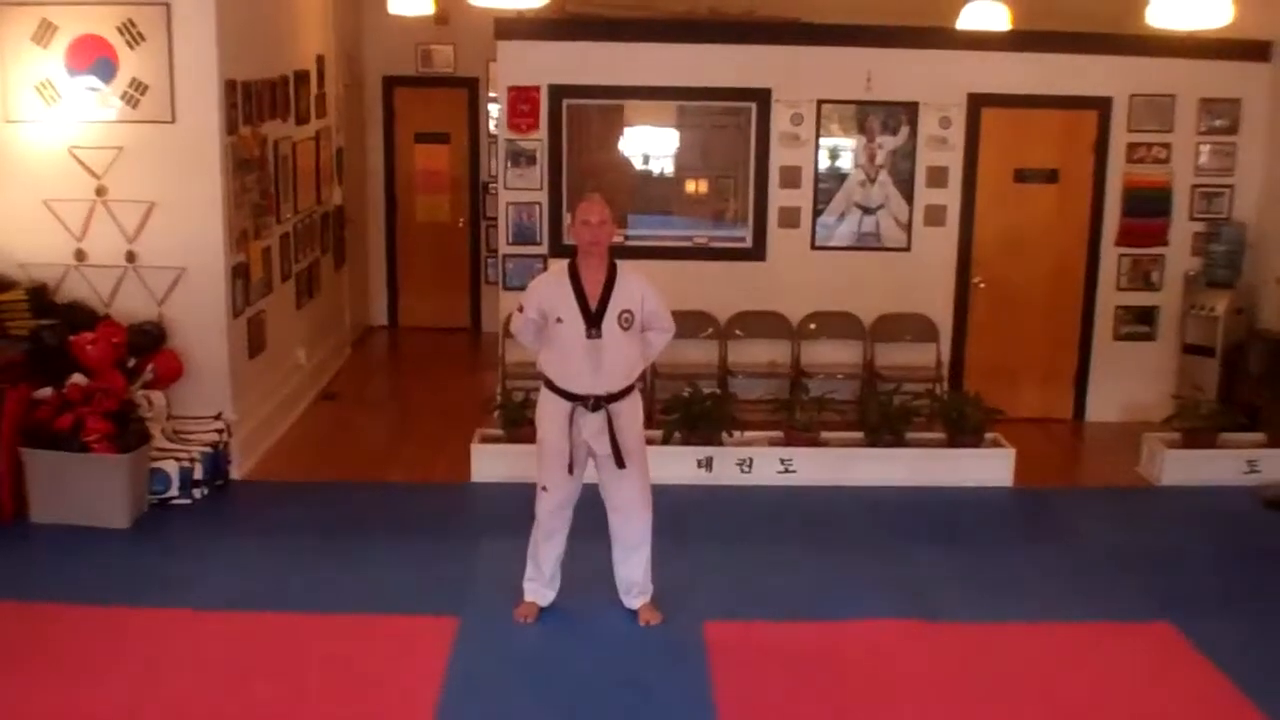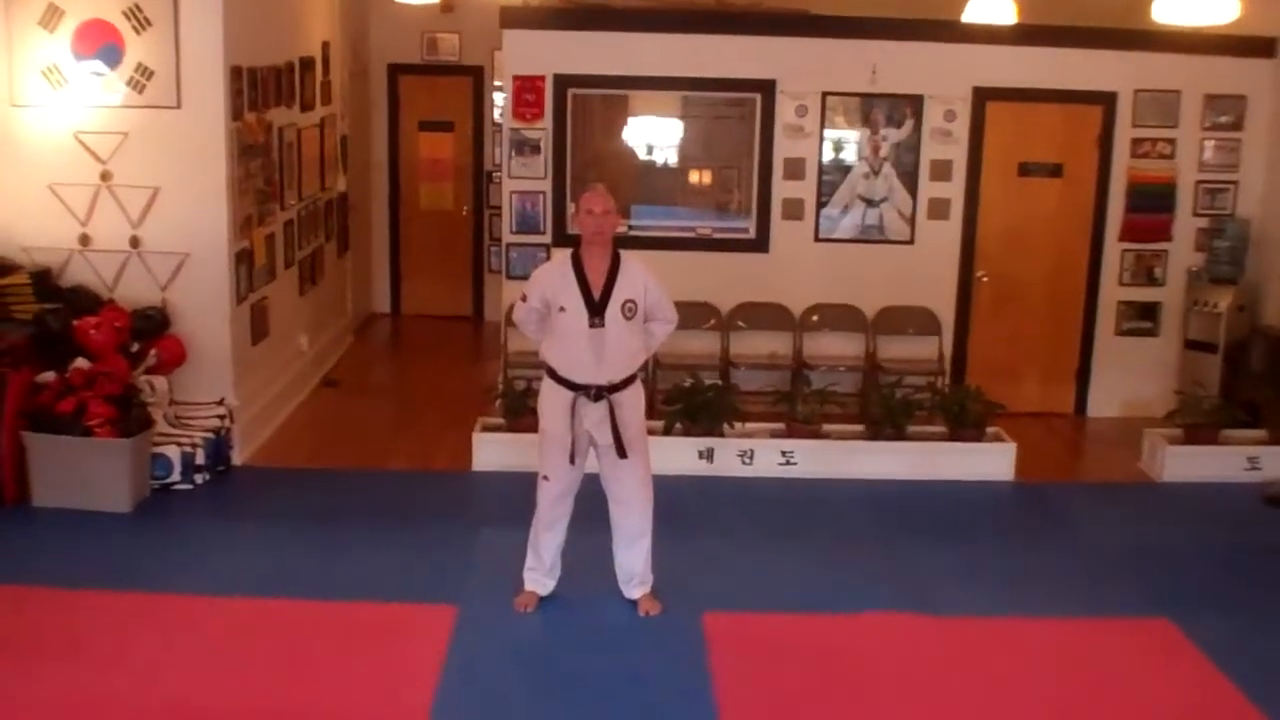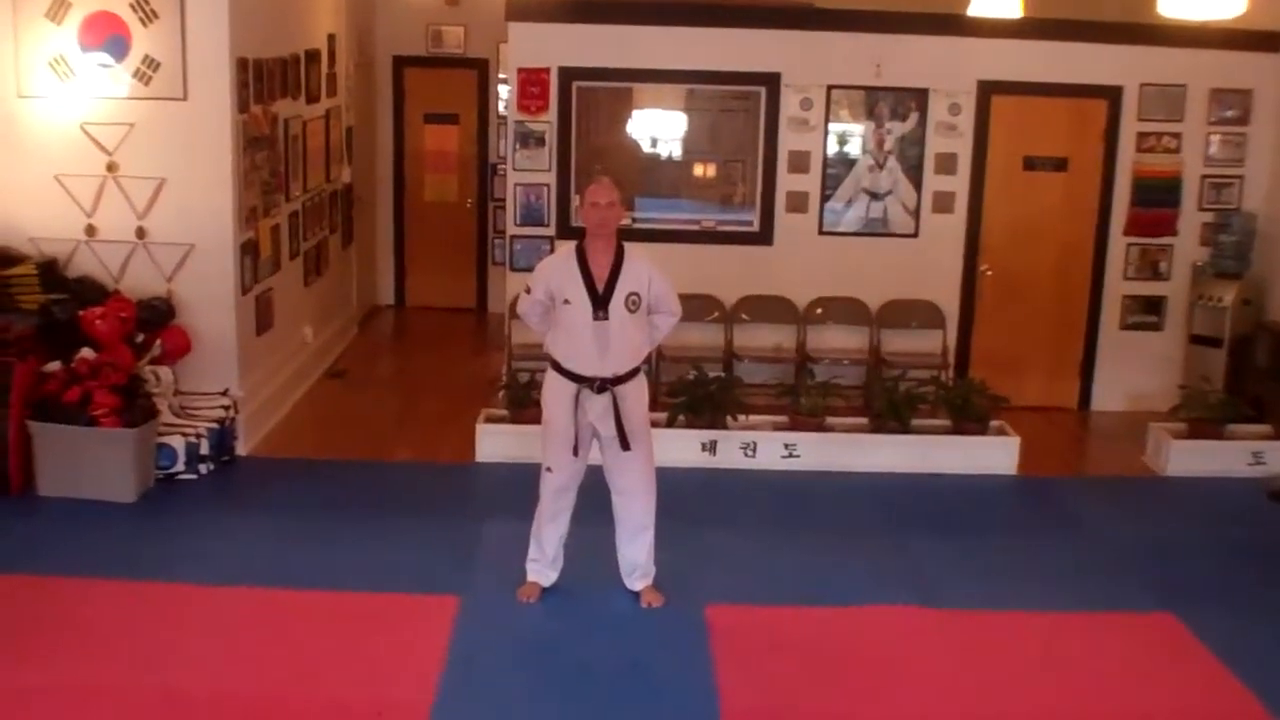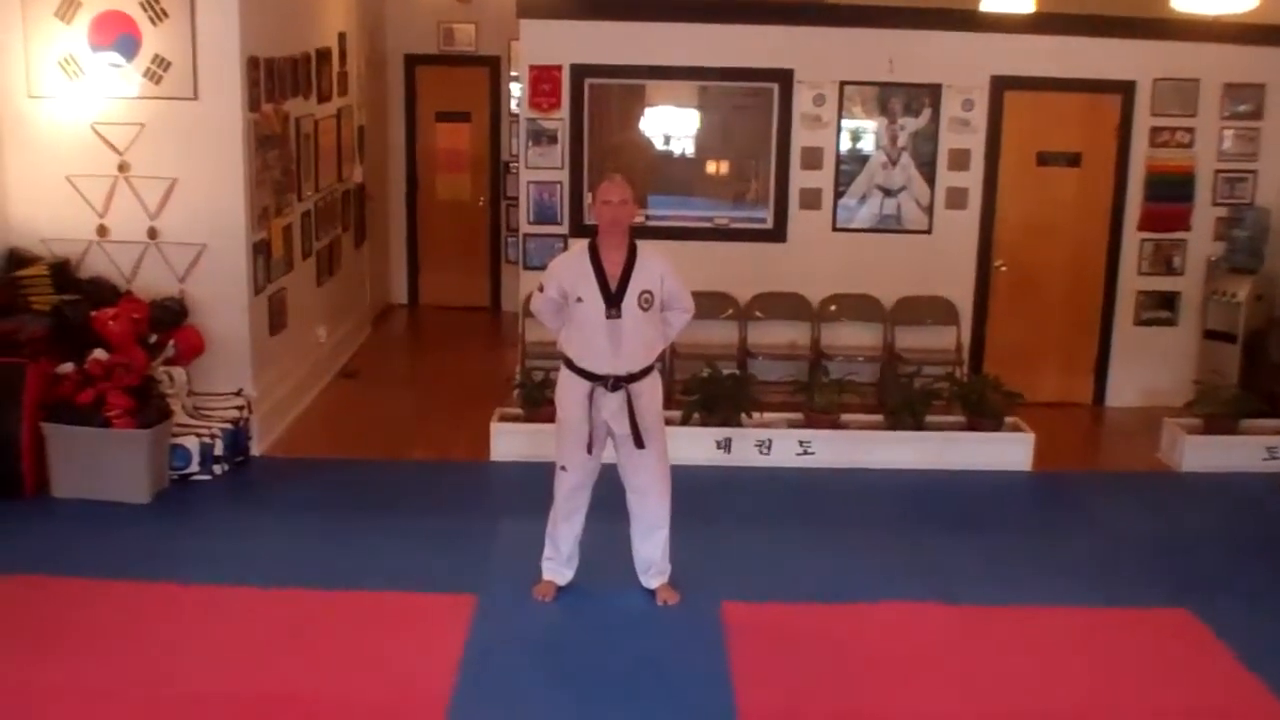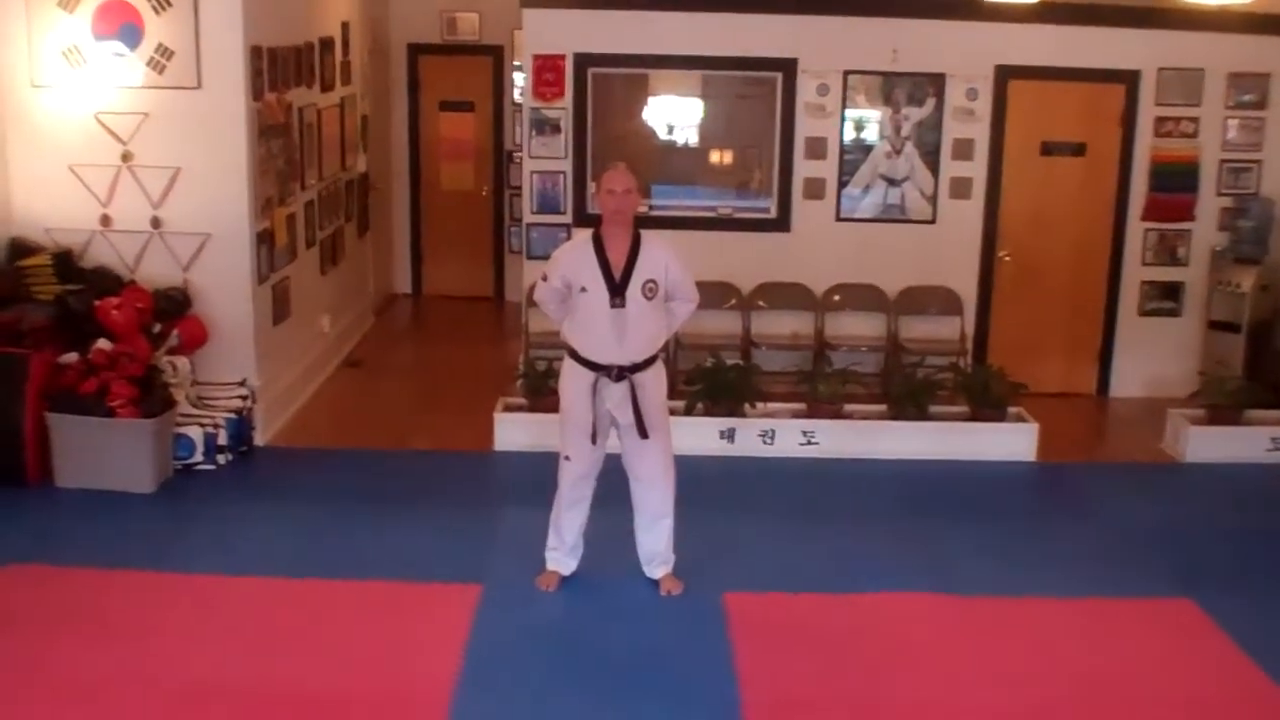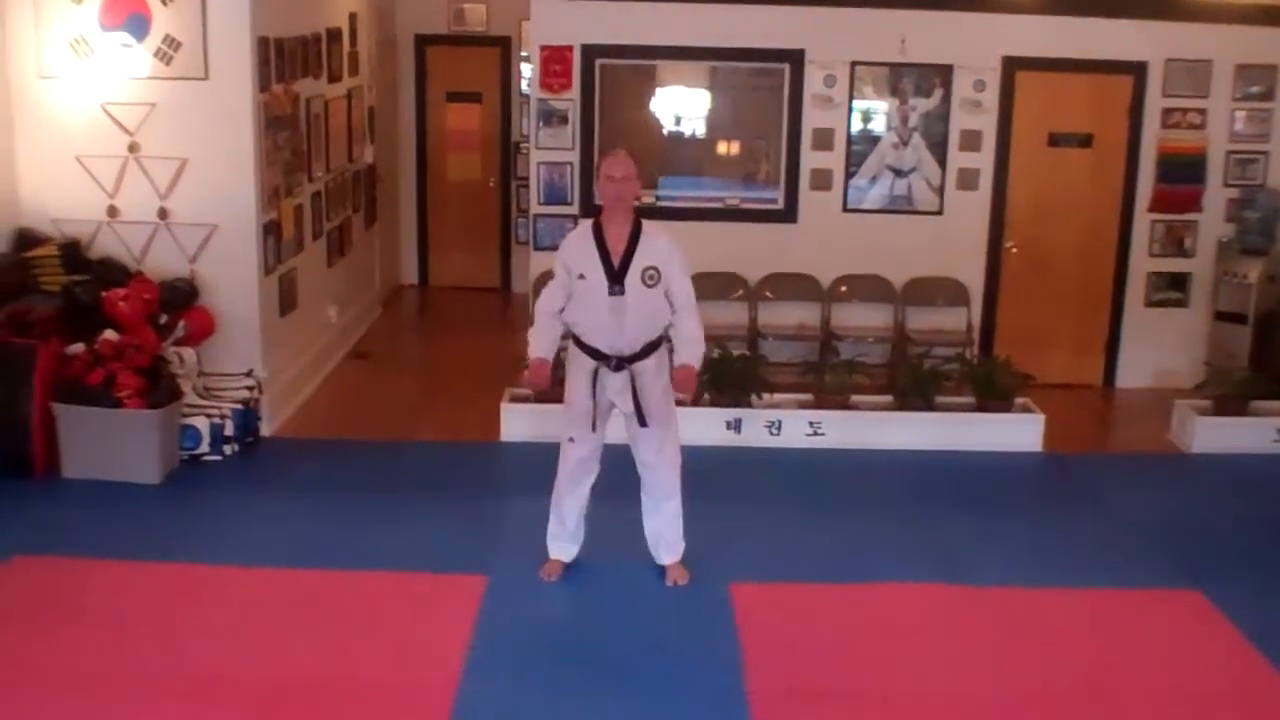
dt=0.7s
person 1, frame 1
left shoulder: (636, 288)
right shoulder: (547, 287)
left elbow: (662, 329)
right elbow: (522, 328)
left wrist: (633, 363)
right wrist: (556, 359)
left hip: (619, 411)
right hip: (562, 410)
left knee: (633, 506)
right knee: (552, 504)
left ankle: (639, 596)
right ankle: (537, 592)
person 1, frame 2
left shoulder: (638, 277)
right shoulder: (550, 275)
left elbow: (665, 320)
right elbow: (525, 317)
left wrist: (635, 353)
right wrist: (557, 349)
left hip: (620, 400)
right hip: (564, 398)
left knee: (633, 495)
right knee: (553, 492)
left ankle: (638, 586)
right ankle: (537, 582)
person 1, frame 3
left shoulder: (642, 270)
right shoulder: (555, 268)
left elbow: (669, 312)
right elbow: (529, 310)
left wrist: (638, 346)
right wrist: (563, 341)
left hip: (624, 392)
right hip: (567, 390)
left knee: (636, 487)
right knee: (556, 484)
left ankle: (640, 578)
right ankle: (539, 573)
person 1, frame 4
left shoulder: (655, 267)
right shoulder: (567, 266)
left elbow: (682, 309)
right elbow: (543, 307)
left wrist: (651, 343)
right wrist: (576, 339)
left hip: (638, 390)
right hip: (581, 388)
left knee: (650, 485)
right knee: (571, 482)
left ankle: (656, 575)
right ankle: (555, 571)
person 1, frame 5
left shoulder: (660, 256)
right shoulder: (571, 255)
left elbow: (686, 299)
right elbow: (546, 297)
left wrist: (652, 334)
right wrist: (582, 331)
left hip: (642, 379)
right hip: (585, 378)
left knee: (654, 475)
right knee: (575, 472)
left ankle: (660, 565)
right ankle: (559, 561)
person 1, frame 6
left shoulder: (661, 245)
right shoulder: (575, 244)
left elbow: (685, 308)
right elbow: (551, 306)
left wrist: (687, 361)
right wrist: (540, 356)
left hip: (646, 368)
right hip: (588, 366)
left knee: (660, 462)
right knee: (576, 459)
left ankle: (669, 555)
right ankle: (561, 550)
